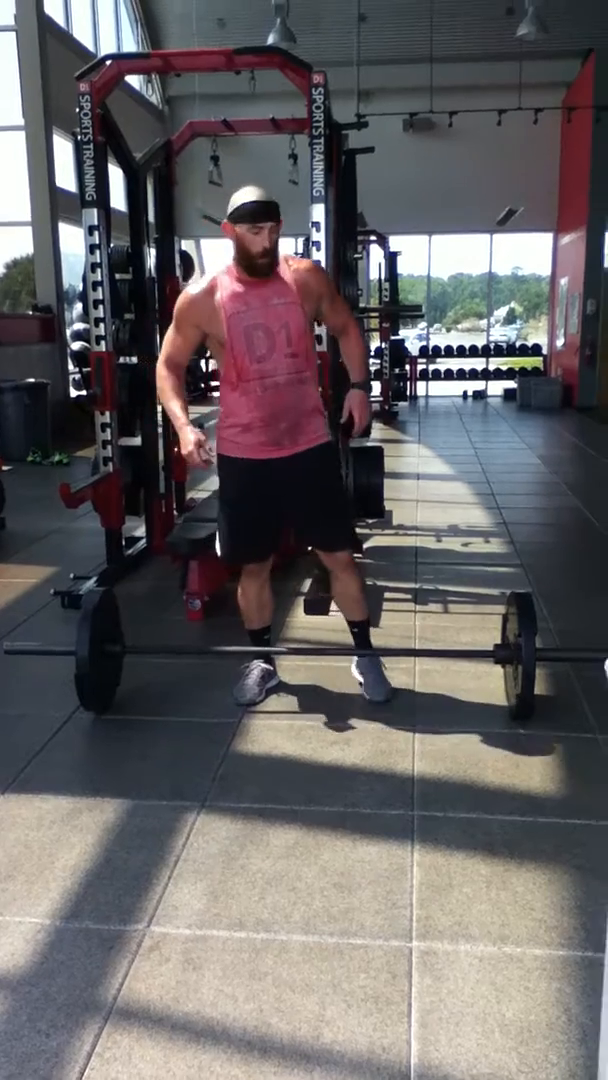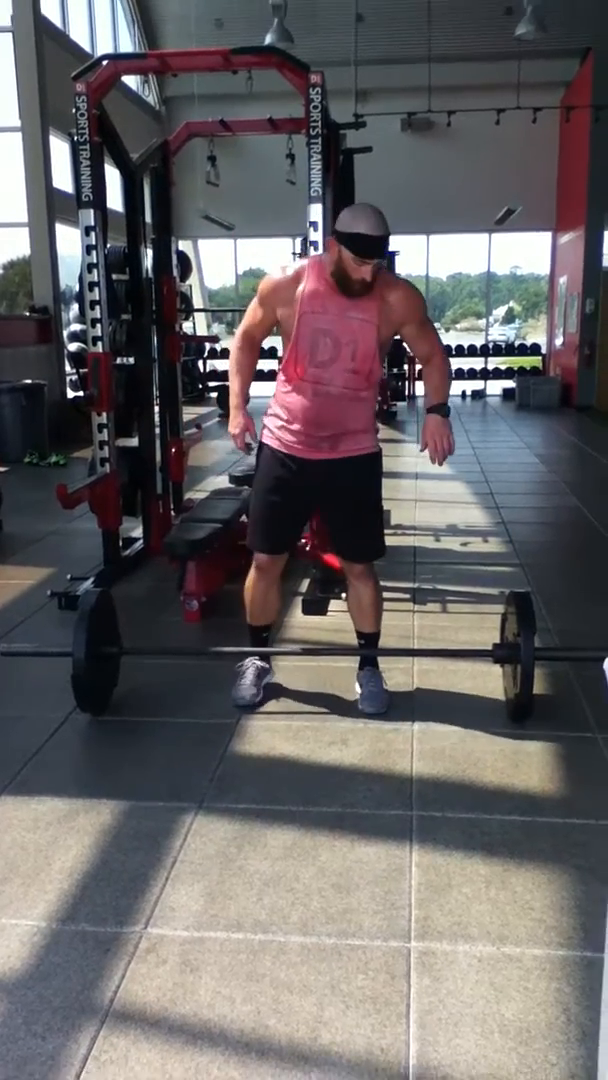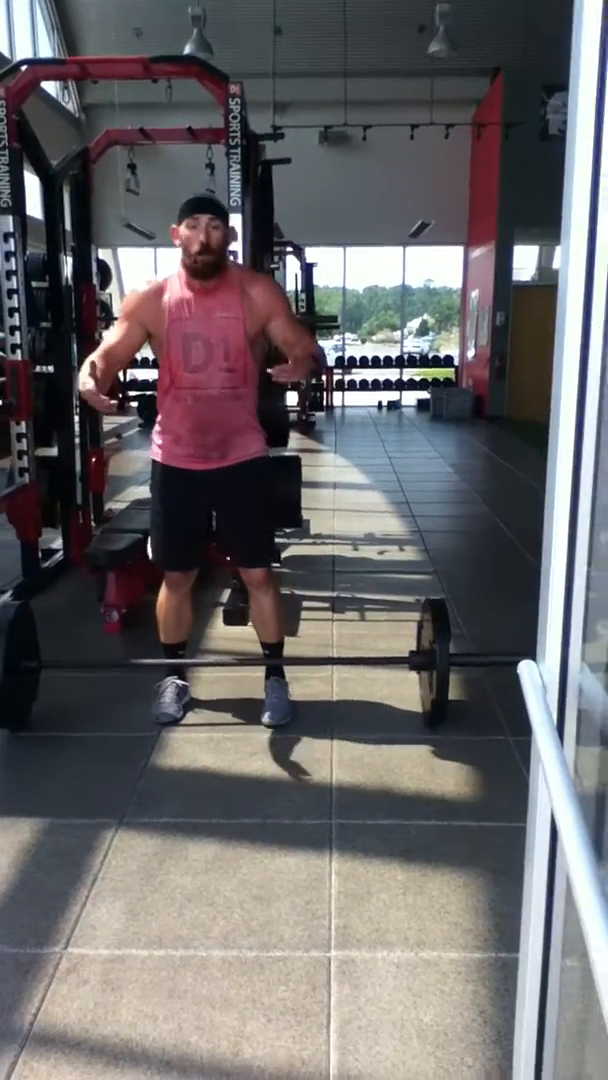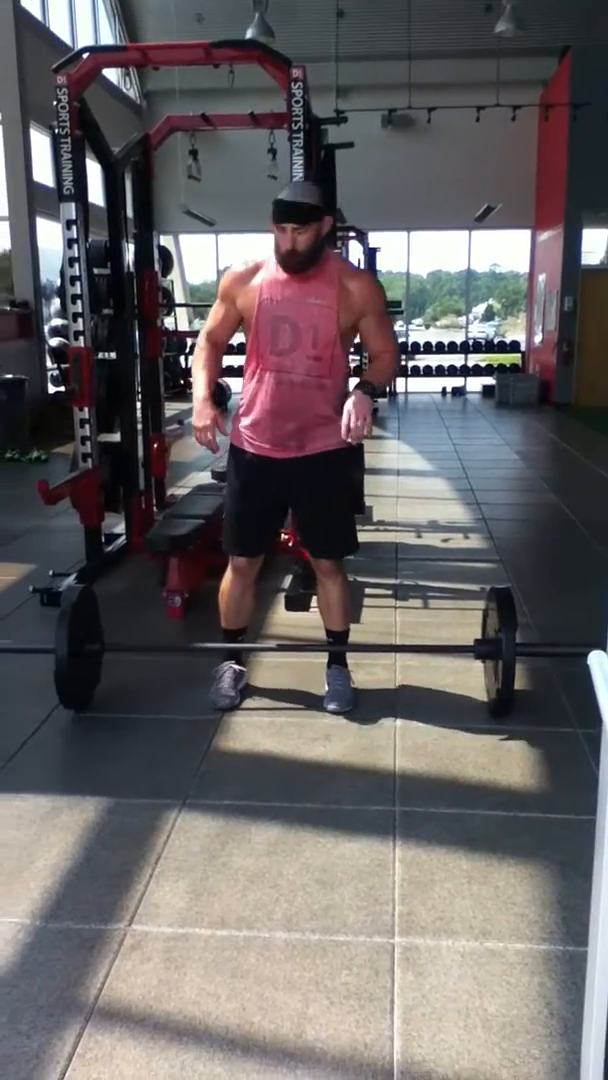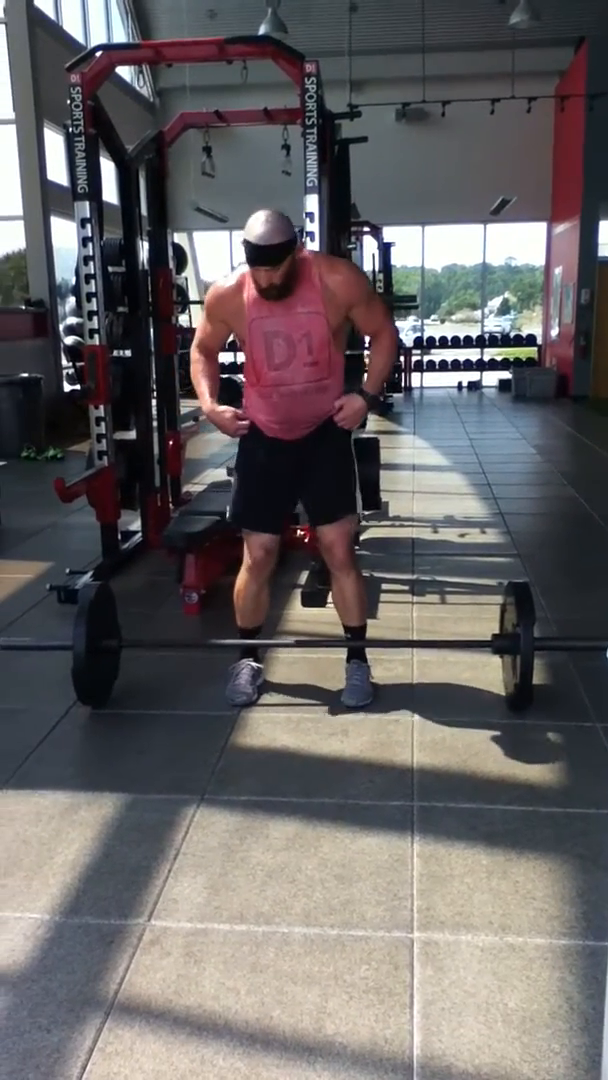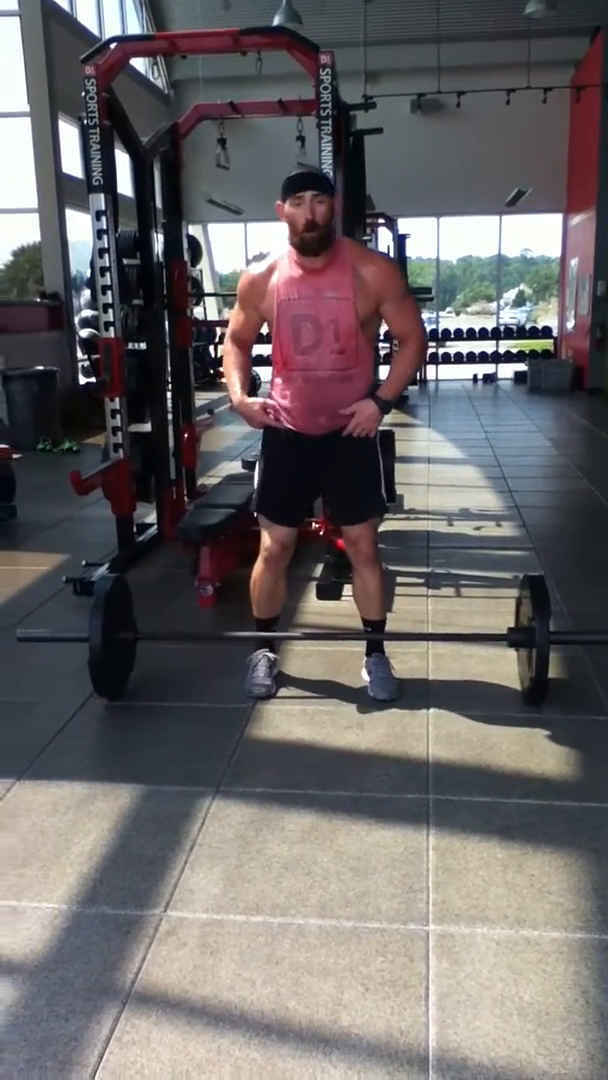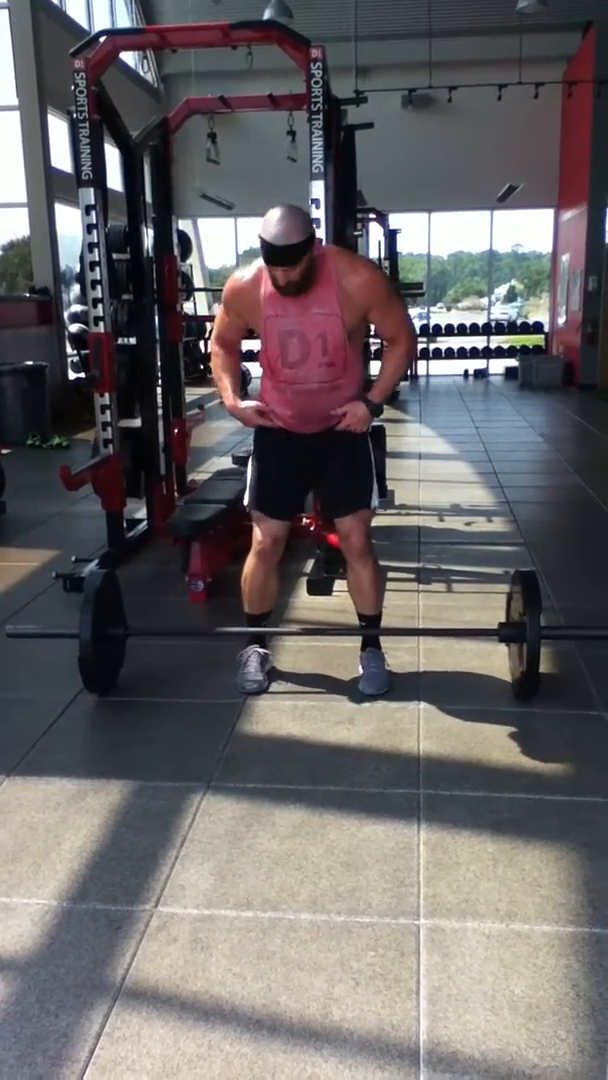
dt=0.7s
person 1, frame 1
left shoulder: (308, 277)
right shoulder: (200, 300)
left elbow: (346, 329)
right elbow: (169, 365)
left wrist: (358, 385)
right wrist: (184, 425)
left hip: (310, 446)
right hip: (243, 454)
left knee: (339, 556)
right knee: (253, 565)
left ankle: (364, 653)
right ankle: (262, 660)
person 1, frame 2
left shoulder: (398, 298)
right shoulder: (284, 286)
left elbow: (432, 355)
right elbow: (246, 339)
left wrist: (436, 410)
right wrist: (238, 407)
left hip: (353, 453)
right hip: (284, 446)
left knee: (359, 566)
right knee: (266, 559)
left ankle: (368, 665)
right ankle: (257, 657)
person 1, frame 3
left shoulder: (260, 293)
right shoulder: (149, 301)
left elbow: (306, 347)
right elbow: (107, 355)
left wrist: (301, 363)
right wrist: (88, 380)
left hip: (242, 458)
right hip: (176, 462)
left knee: (258, 573)
right knee: (176, 577)
left ankle: (274, 675)
right ankle: (175, 675)
person 1, frame 4
left shoulder: (356, 287)
right shoulder: (242, 281)
left elbow: (386, 353)
right elbow: (210, 341)
left wrist: (364, 391)
right wrist: (202, 397)
left hip: (322, 449)
right hip: (253, 447)
left knee: (328, 564)
right knee: (242, 563)
left ankle: (337, 664)
right ankle: (231, 661)
person 1, frame 5
left shoulder: (340, 280)
right shoulder: (226, 295)
left elbow: (384, 333)
right elbow: (202, 350)
left wrist: (366, 395)
right wrist: (209, 403)
left hip: (325, 433)
right hip: (263, 437)
left knee: (339, 550)
right knee: (257, 555)
left ankle: (357, 658)
right ankle: (249, 657)
person 1, frame 6
left shoulder: (373, 272)
right shoulder: (259, 280)
left elbow: (412, 338)
right elbow: (236, 341)
left wrist: (381, 400)
right wrist: (239, 395)
left hip: (350, 432)
right hip: (286, 433)
left knee: (363, 547)
right knee: (273, 549)
left ankle: (375, 653)
right ankle: (264, 650)
person 1, frame 7
left shoulder: (358, 279)
right shoulder: (243, 287)
left elbow: (402, 340)
right elbow: (222, 343)
left wrist: (373, 401)
right wrist: (231, 398)
left hip: (343, 426)
right hip: (278, 429)
left knee: (356, 541)
right knee: (266, 543)
left ankle: (370, 647)
right ankle: (256, 645)
